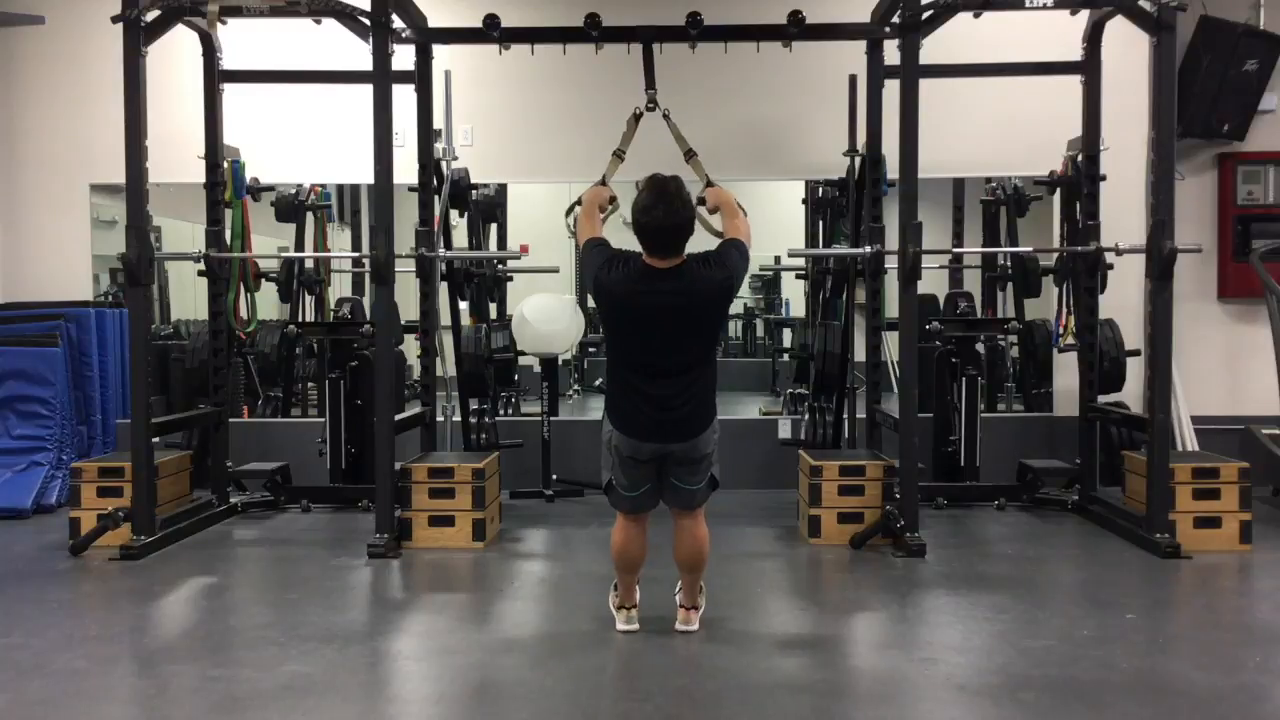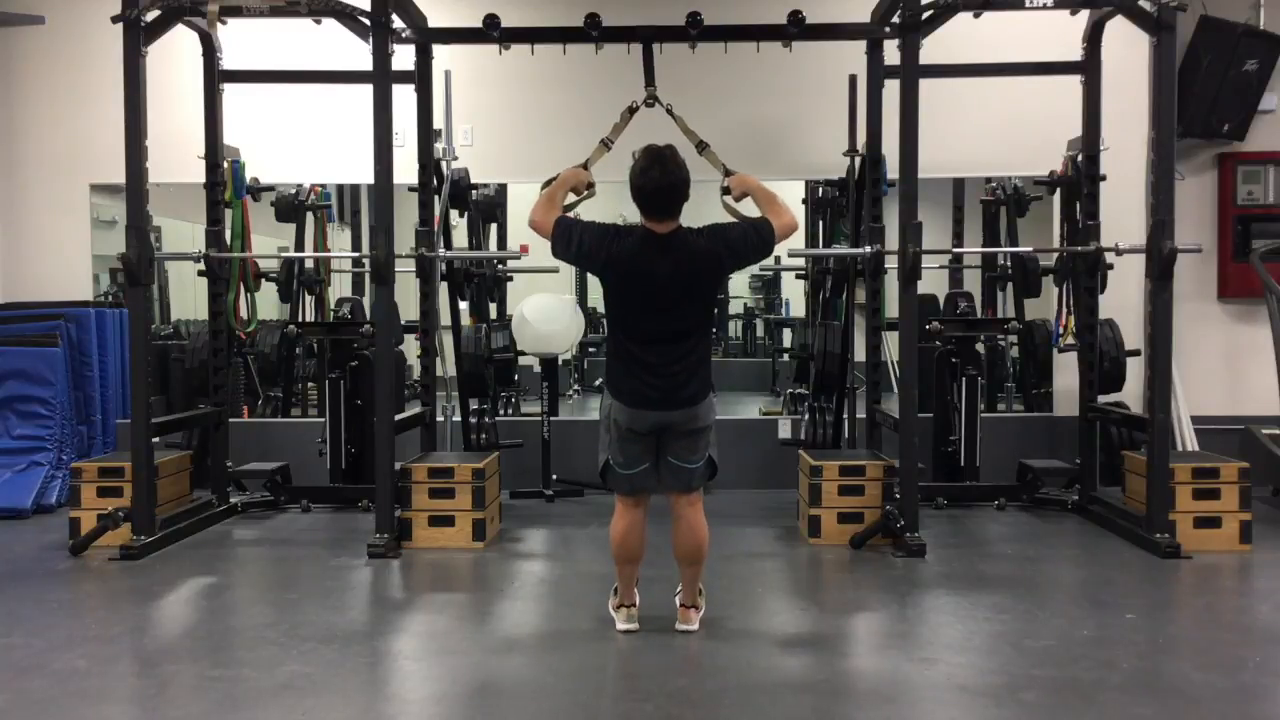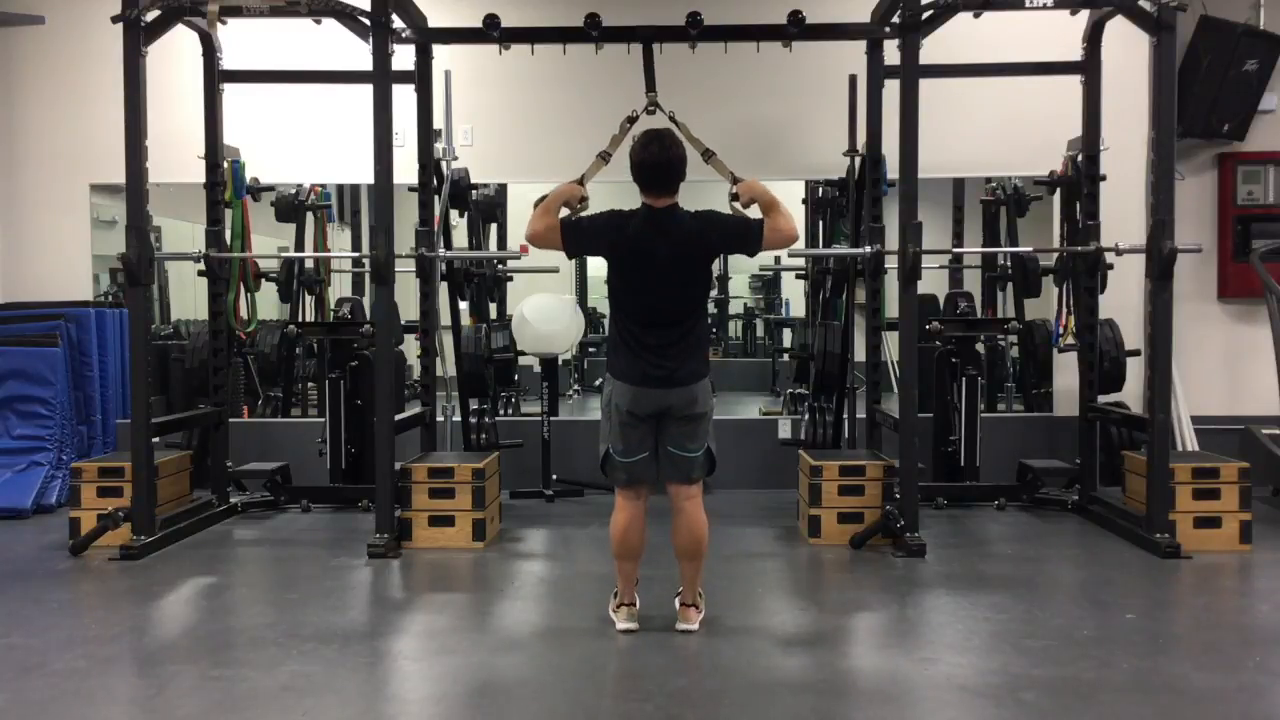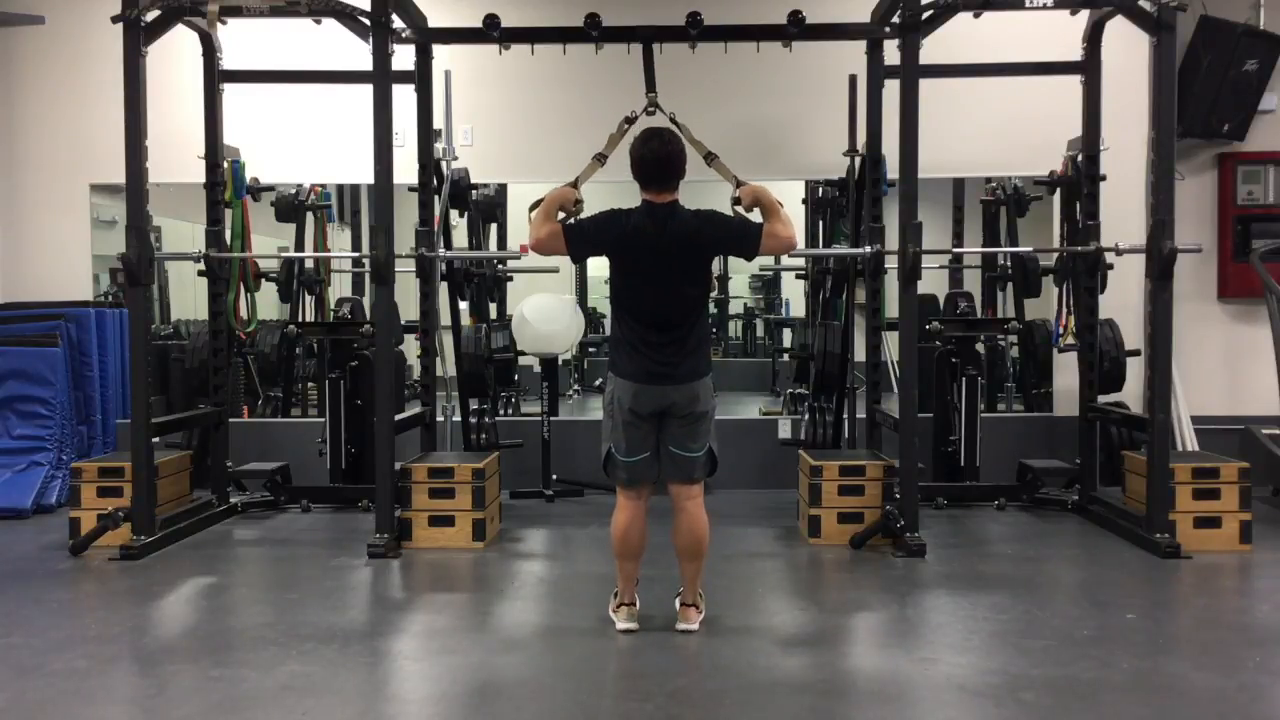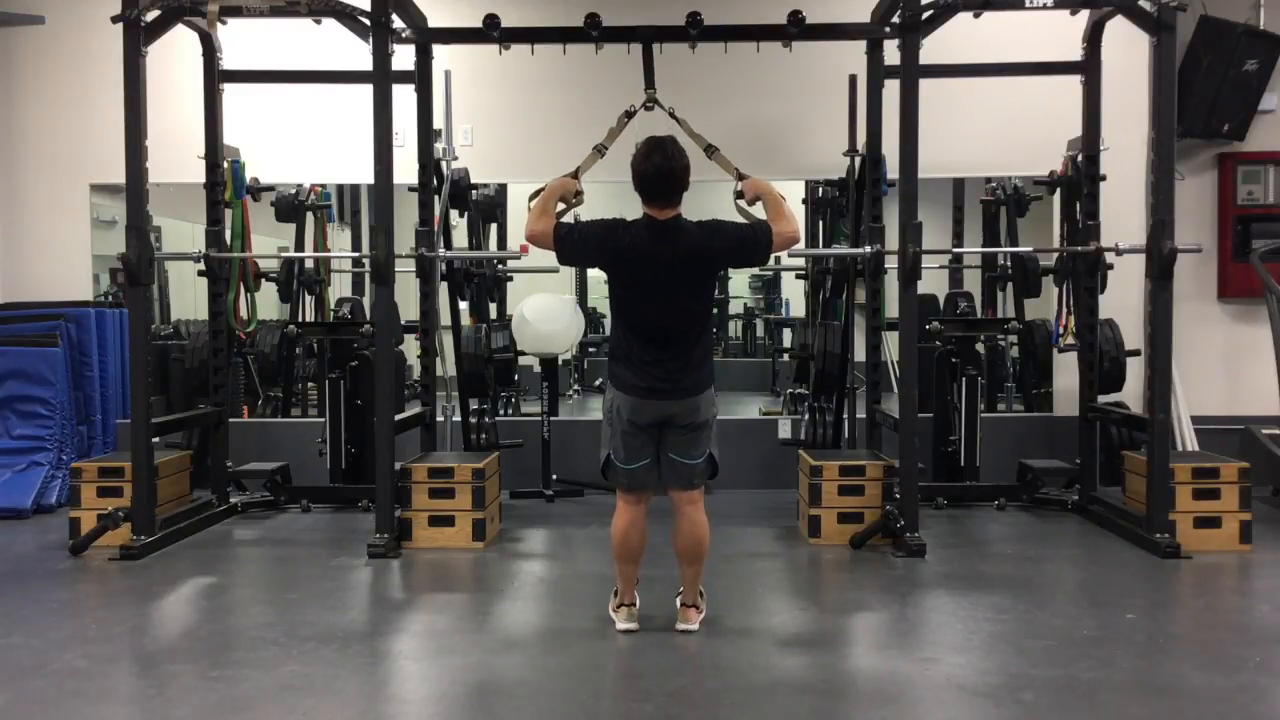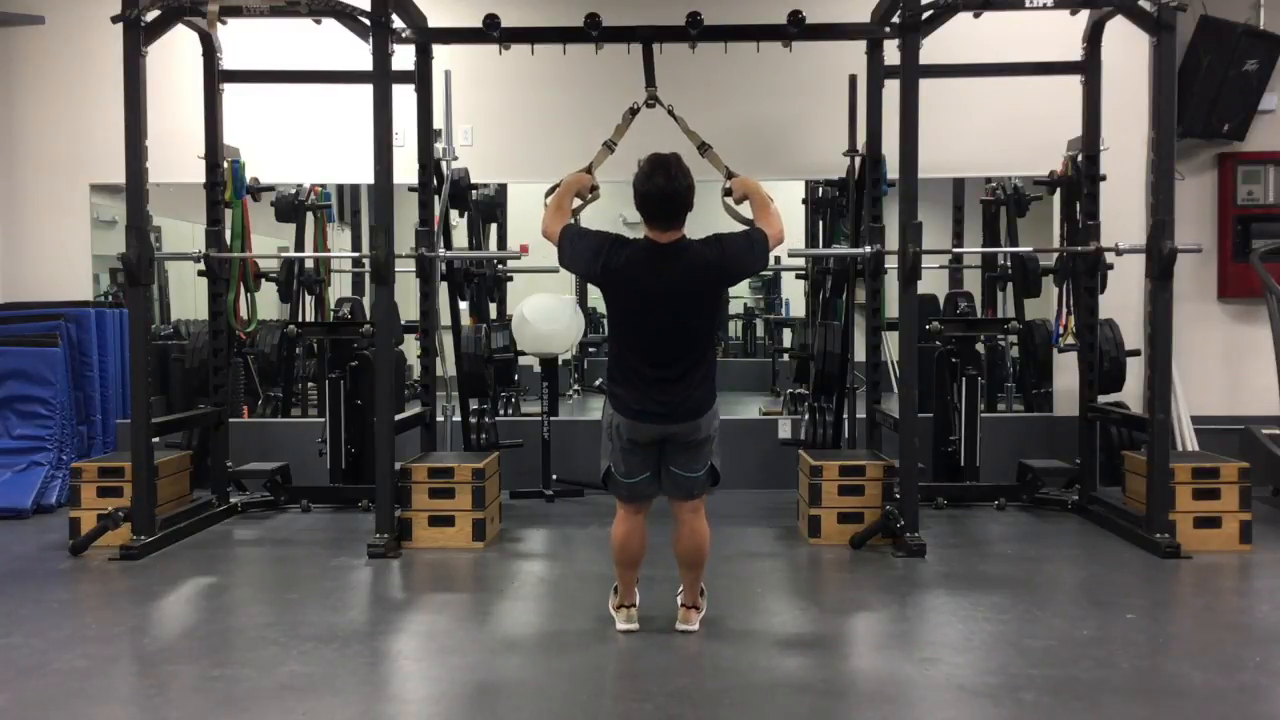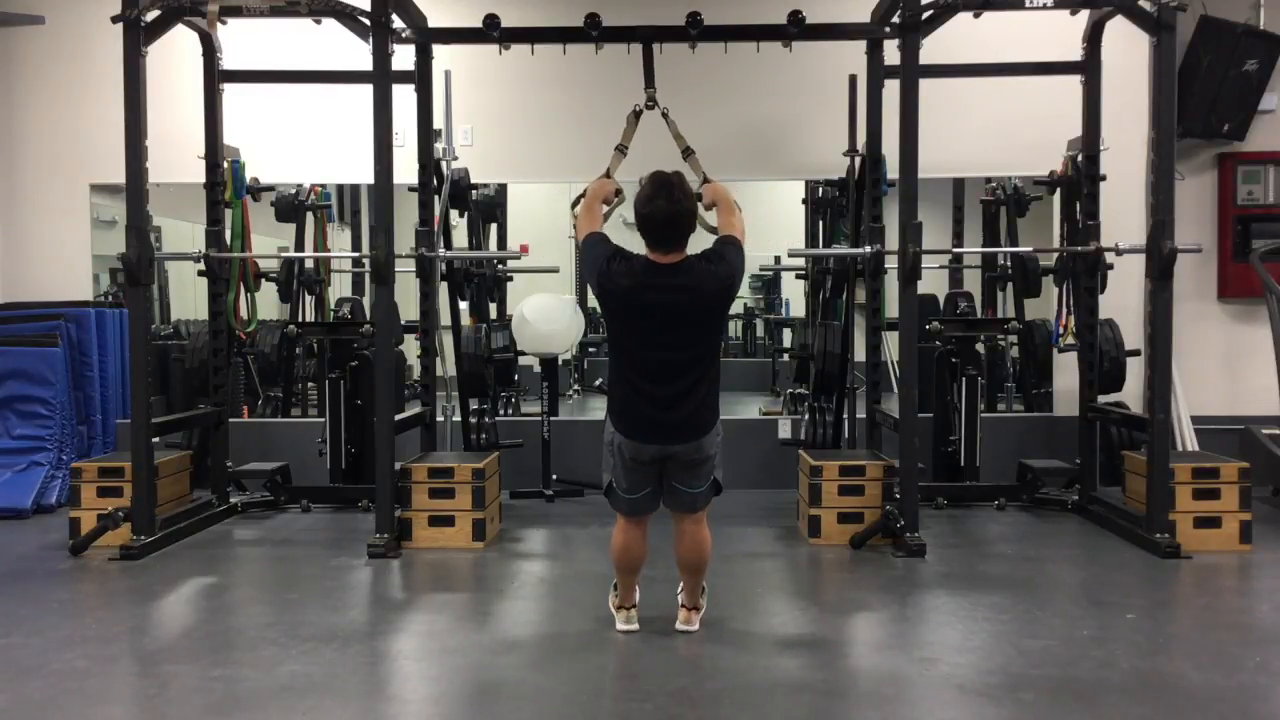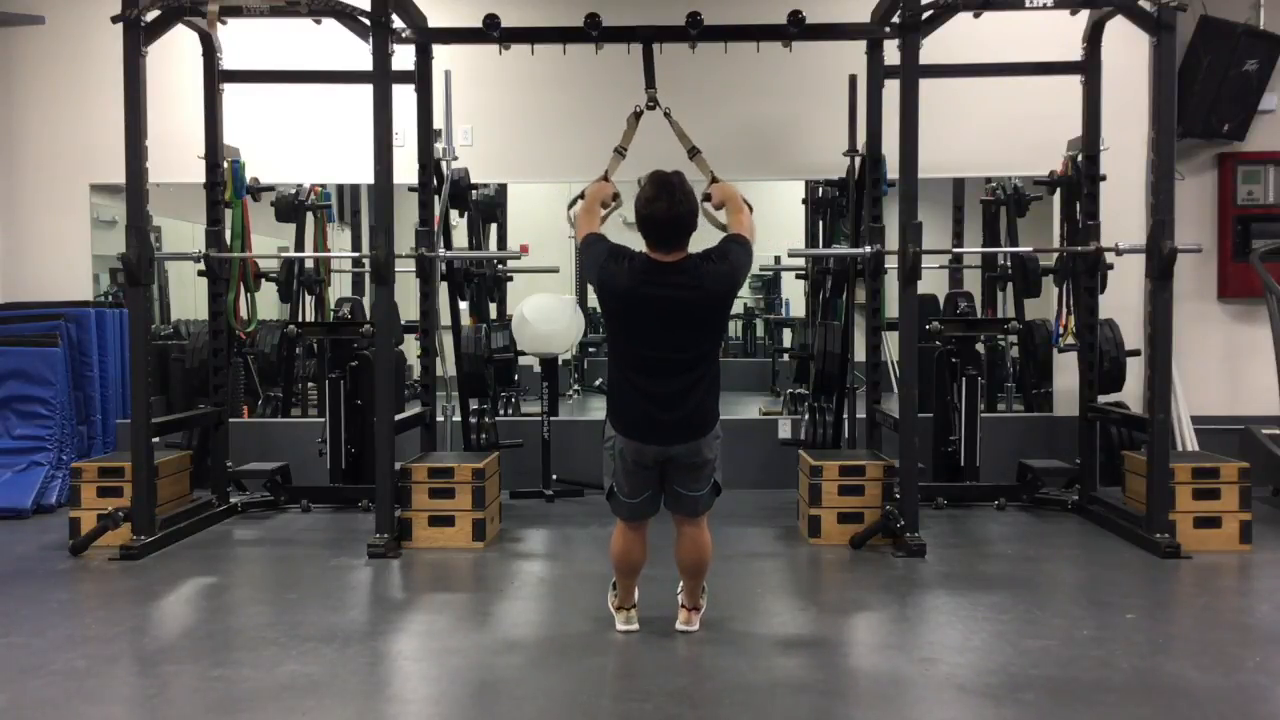
dt=0.4s
person 1, frame 1
left shoulder: (611, 280)
right shoulder: (716, 281)
left elbow: (588, 231)
right elbow: (738, 234)
left wrist: (593, 198)
right wrist: (724, 201)
left hip: (629, 426)
right hip: (693, 426)
left knee: (630, 517)
right knee: (689, 515)
left ankle: (626, 603)
right ankle: (689, 605)
person 1, frame 2
left shoulder: (611, 248)
right shoulder: (712, 249)
left elbow: (541, 219)
right elbow: (784, 222)
left wrist: (567, 180)
right wrist: (749, 185)
left hip: (628, 401)
right hip: (690, 401)
left knee: (629, 504)
right knee: (688, 503)
left ankle: (625, 603)
right ankle: (690, 604)
person 1, frame 3
left shoulder: (615, 229)
right shoulder: (706, 229)
left elbow: (536, 231)
right elbow: (787, 231)
left wrist: (562, 194)
right wrist: (759, 191)
left hip: (628, 384)
right hip: (689, 385)
left knee: (629, 496)
right knee: (688, 495)
left ankle: (625, 602)
right ankle: (690, 603)
person 1, frame 4
left shoulder: (616, 227)
right shoulder: (706, 227)
left elbow: (540, 239)
right elbow: (784, 238)
left wrist: (556, 199)
right wrist: (763, 197)
left hip: (631, 382)
right hip: (690, 383)
left knee: (630, 495)
right knee: (688, 495)
left ankle: (625, 602)
right ankle: (690, 603)
person 1, frame 5
left shoulder: (614, 240)
right shoulder: (710, 240)
left elbow: (536, 230)
right elbow: (788, 231)
left wrist: (557, 189)
right wrist: (763, 189)
left hip: (630, 393)
right hip: (691, 393)
left knee: (631, 500)
right knee: (689, 500)
left ankle: (625, 602)
right ankle: (691, 604)
person 1, frame 6
left shoulder: (611, 259)
right shoulder: (715, 260)
left elbow: (552, 226)
right elbow: (772, 230)
left wrist: (571, 186)
right wrist: (751, 189)
left hip: (630, 411)
right hip: (693, 411)
left knee: (630, 509)
right knee: (690, 509)
left ankle: (625, 603)
right ankle: (691, 604)
person 1, frame 7
left shoulder: (613, 277)
right shoulder: (717, 278)
left elbow: (588, 226)
right elbow: (732, 226)
left wrist: (597, 193)
right wrist: (720, 196)
left hip: (631, 428)
right hip: (696, 428)
left knee: (631, 519)
right knee: (692, 519)
left ankle: (626, 604)
right ankle: (691, 606)
person 1, frame 8
left shoulder: (614, 276)
right shoulder: (719, 277)
left elbow: (586, 227)
right elbow: (743, 228)
left wrist: (596, 194)
right wrist: (729, 196)
left hip: (631, 430)
right hip: (695, 430)
left knee: (630, 523)
right knee: (692, 522)
left ankle: (624, 605)
right ankle: (690, 606)
